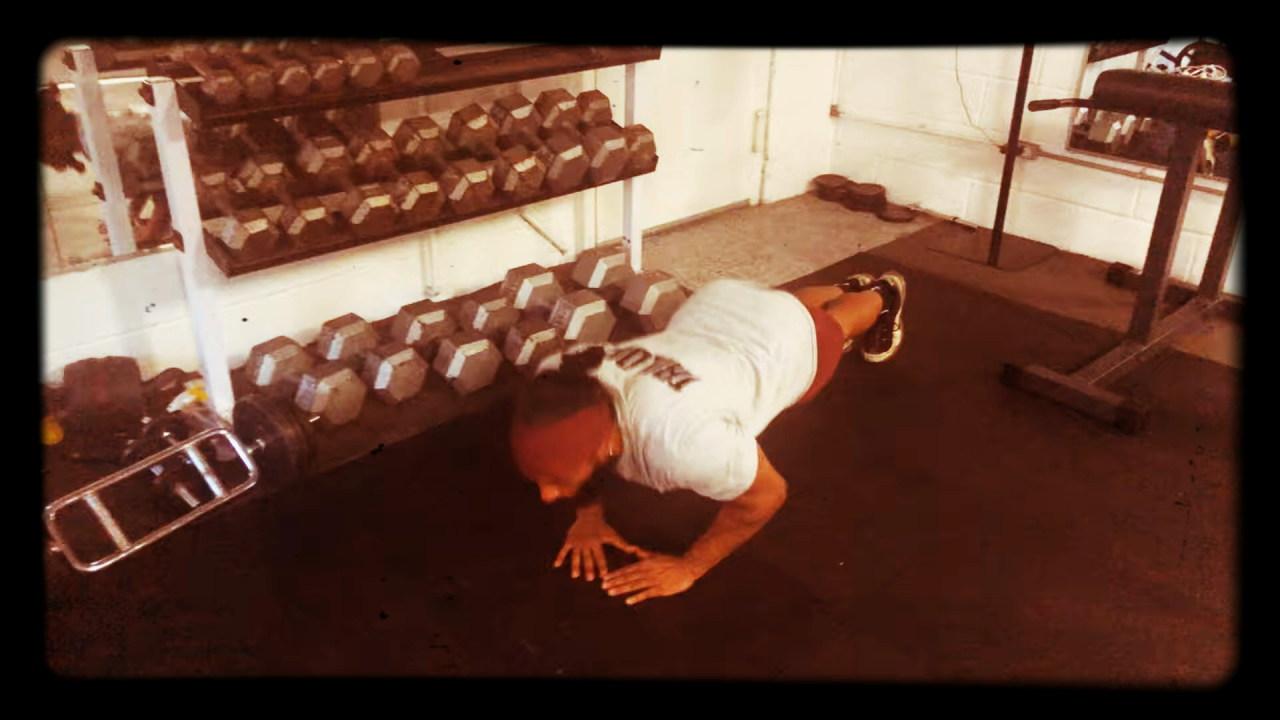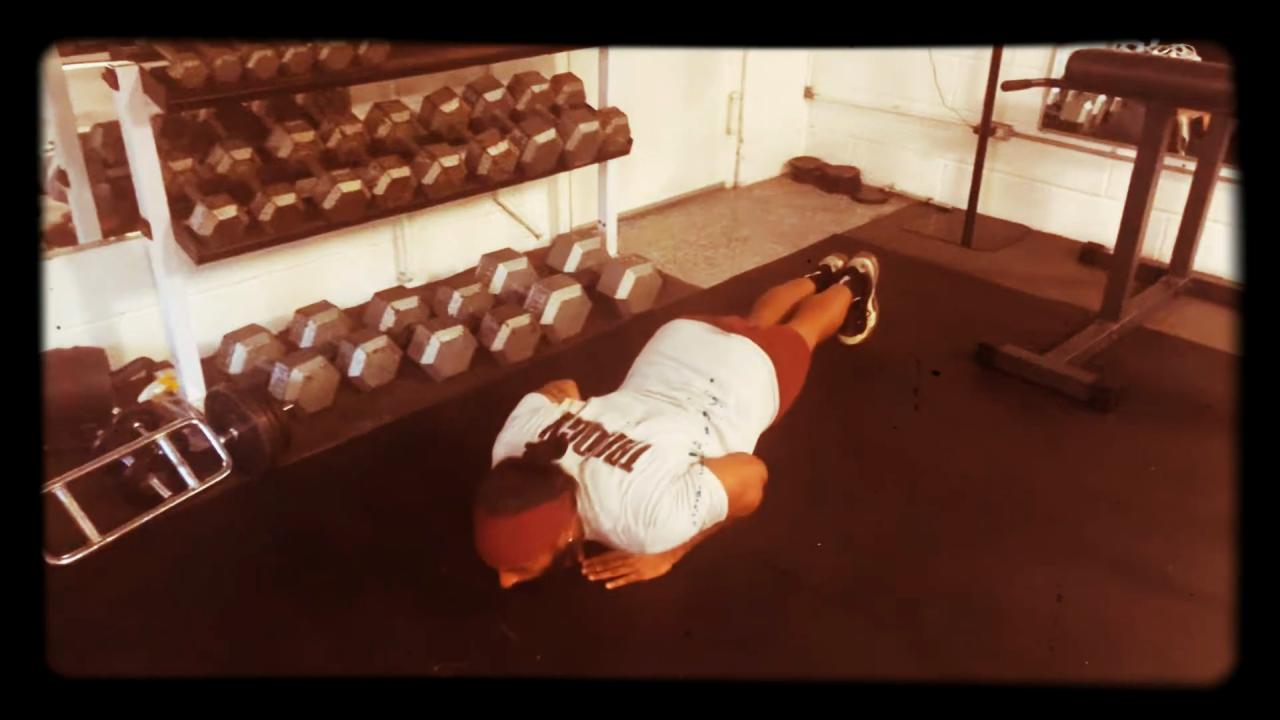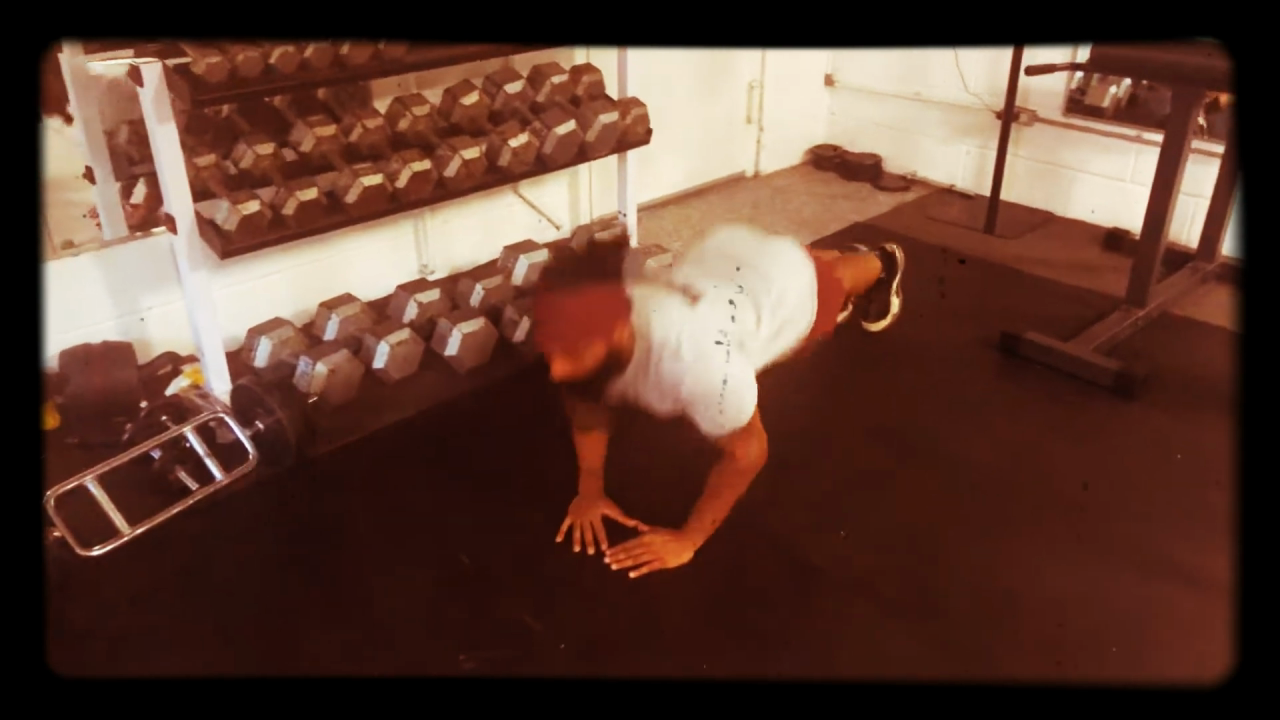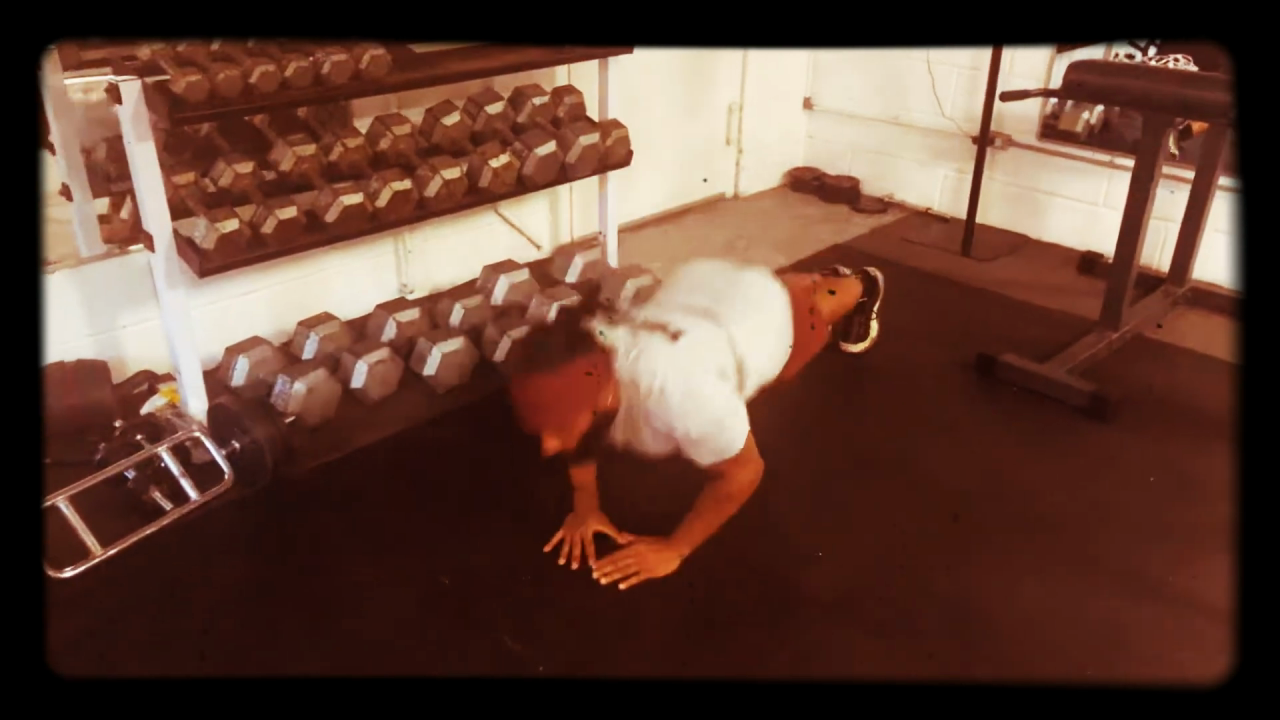
dt=0.5s
person 1, frame 1
left shoulder: (681, 443)
right shoulder: (562, 378)
left elbow: (768, 494)
left wrist: (689, 567)
right wrist: (589, 517)
left hip: (791, 338)
right hip: (717, 304)
left knee: (835, 322)
left ankle: (883, 293)
right ankle: (849, 287)
person 1, frame 2
left shoulder: (644, 517)
right shoulder: (517, 445)
left elbow: (752, 479)
left wrist: (666, 554)
left hip: (748, 373)
right hip: (679, 341)
left knee: (797, 333)
right knee: (759, 321)
left ankle: (854, 280)
right ankle: (822, 275)
person 1, frame 3
left shoulder: (692, 357)
right shoulder: (569, 321)
left elbow: (747, 450)
right elbow: (585, 400)
left wrist: (688, 537)
right wrist: (589, 491)
left hip: (790, 279)
right hip: (723, 251)
left knee: (837, 283)
left ankle: (883, 261)
right ankle: (850, 255)
person 1, frame 4
left shoulder: (682, 397)
right shoulder: (562, 357)
left elbow: (743, 472)
right elbow: (562, 422)
left wrist: (676, 548)
right wrist: (585, 505)
left hip: (765, 307)
right hip: (695, 291)
left knee: (813, 310)
left ankle: (862, 284)
right ankle: (828, 277)
